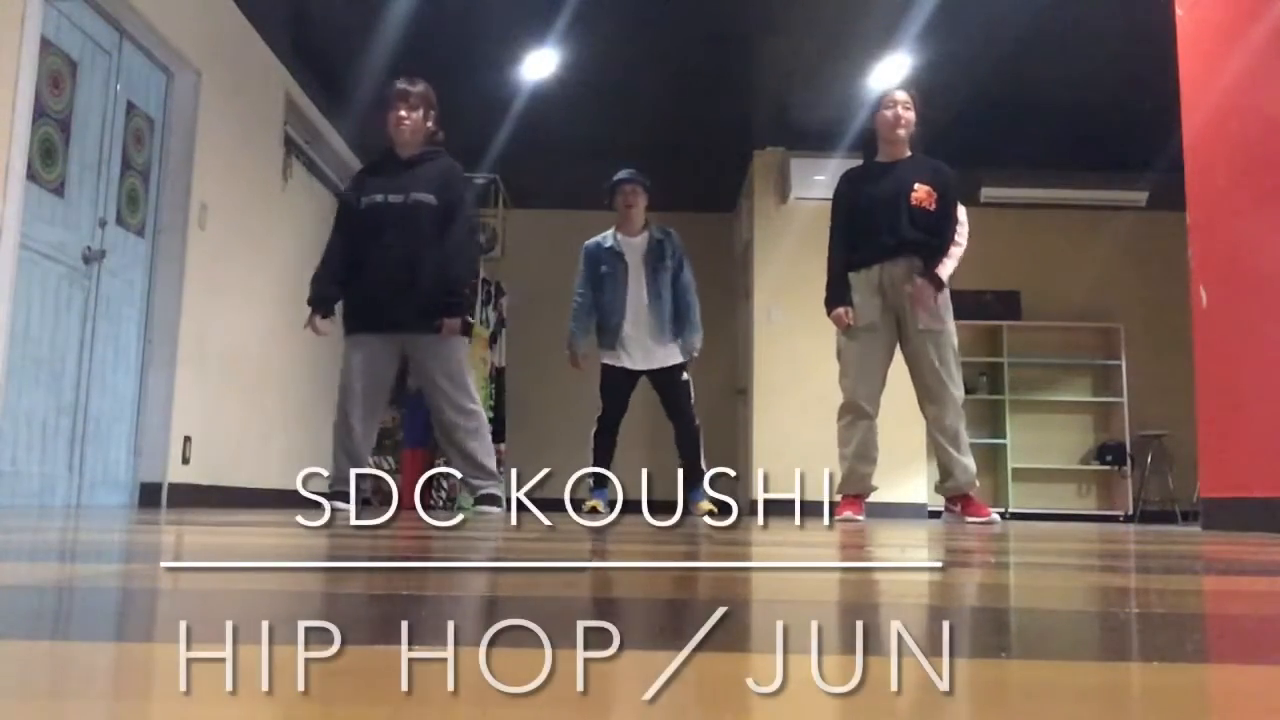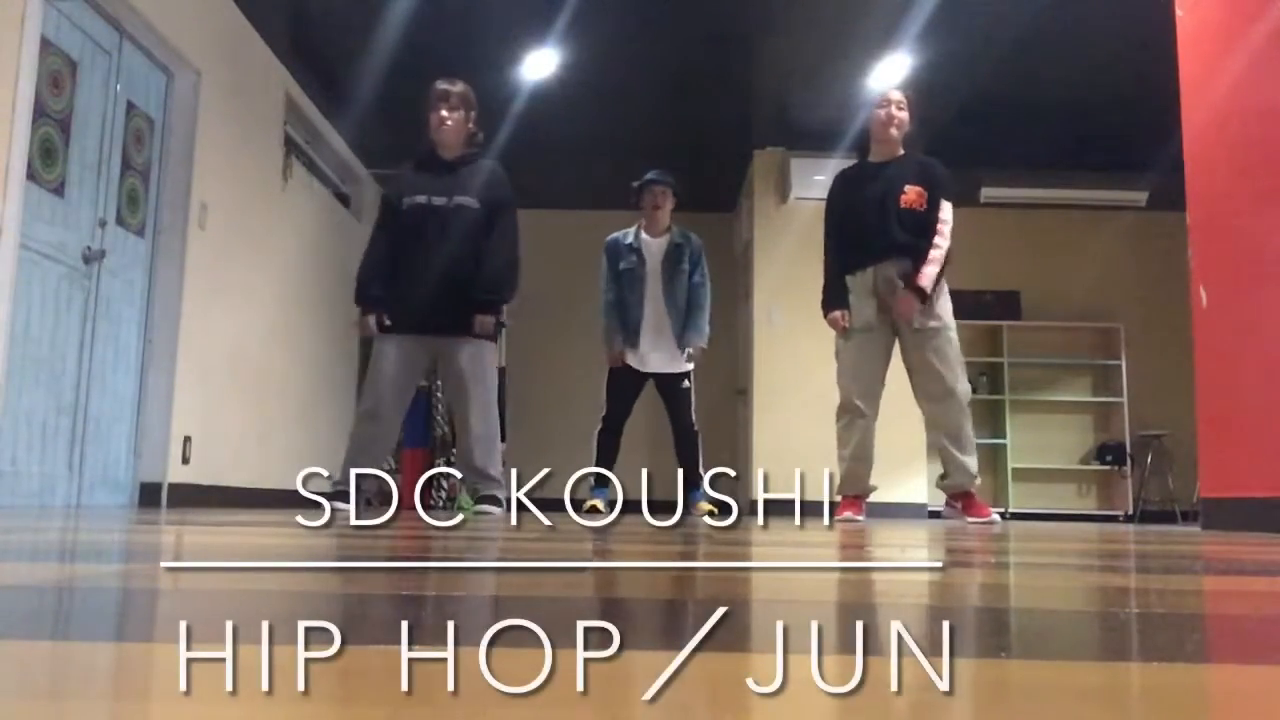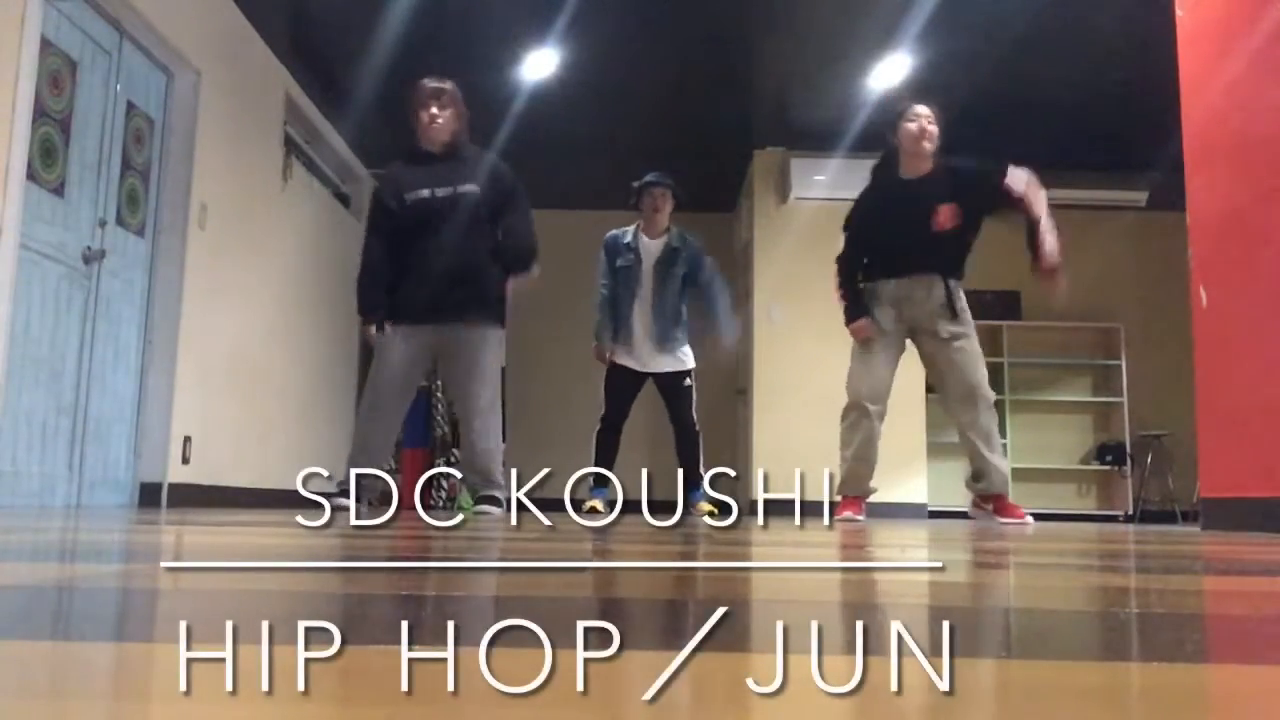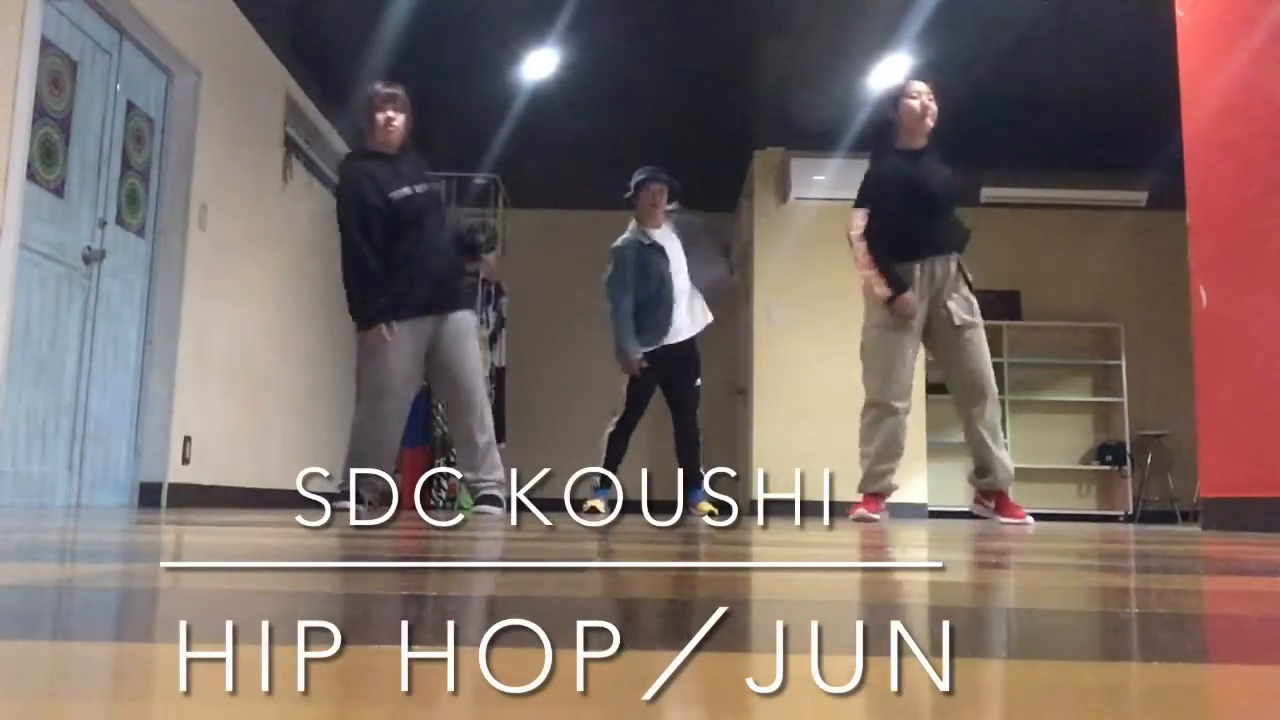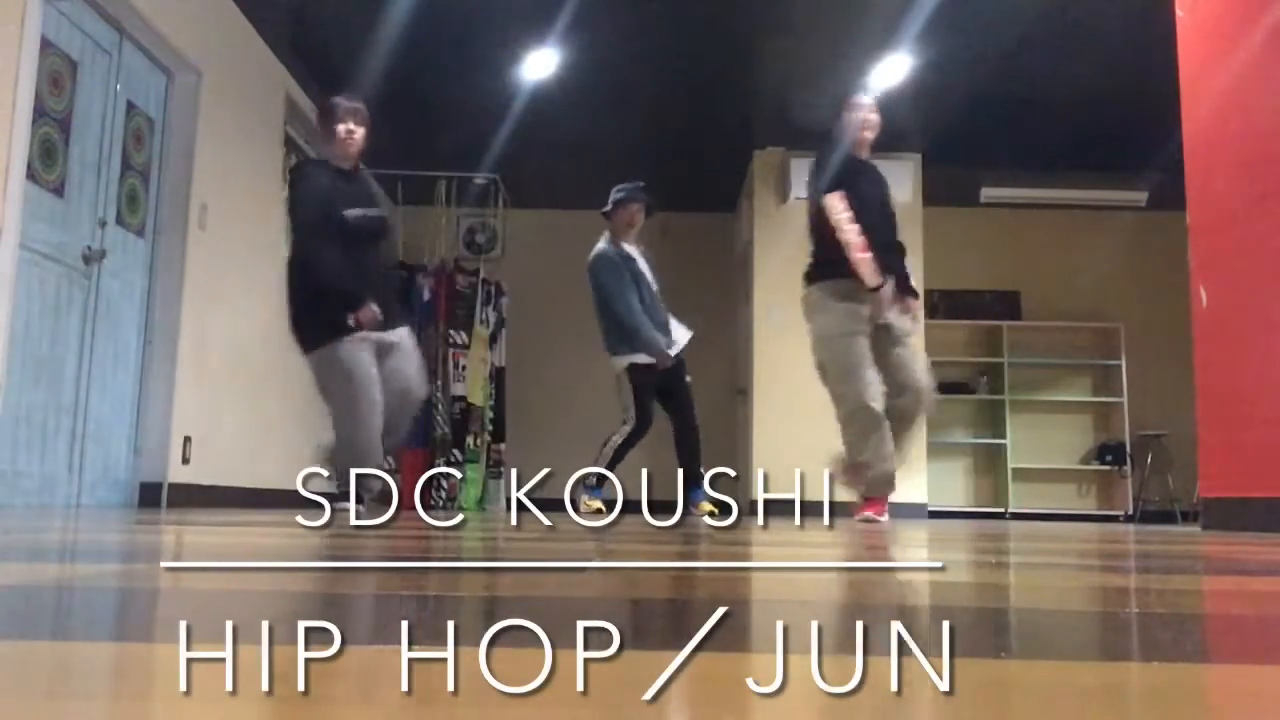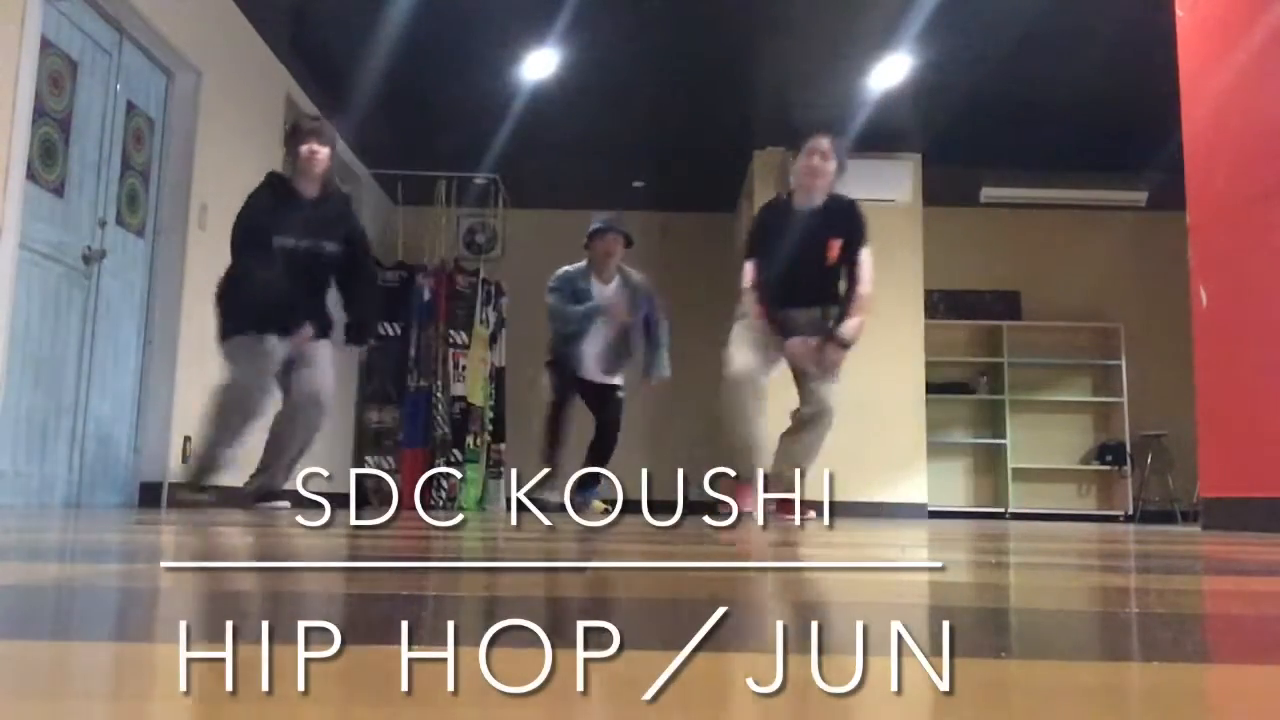
dt=0.3s
person 1, frame 1
left shoulder: (448, 175)
right shoulder: (366, 179)
left elbow: (462, 245)
right elbow: (340, 244)
left wrist: (455, 304)
right wrist: (322, 299)
left hip: (432, 316)
right hip: (369, 316)
left knee: (457, 406)
right knee: (354, 405)
left ankle: (486, 490)
right ankle: (344, 489)
person 1, frame 2
left shoulder: (489, 177)
right shoulder: (406, 180)
left elbow: (503, 247)
right elbow: (382, 244)
left wrist: (491, 304)
right wrist: (371, 300)
left hip: (466, 319)
right hip: (404, 318)
left knee: (476, 410)
right knee: (378, 405)
left ankle: (488, 491)
right ankle: (350, 488)
person 1, frame 3
left shoulder: (485, 166)
right shoulder: (397, 177)
left elbow: (514, 215)
right elbow: (378, 247)
left wrist: (519, 261)
right wrist: (372, 307)
left hip: (475, 311)
right hip: (408, 312)
left knee: (481, 403)
right knee: (382, 400)
left ankle: (489, 489)
right ankle: (358, 486)
person 1, frame 4
left shoulder: (417, 166)
right shoulder: (359, 175)
right elbow: (357, 250)
left wrist: (469, 250)
right wrist: (370, 310)
left hip: (450, 303)
right hip: (395, 311)
left knee: (470, 396)
right knee: (383, 404)
left ankle: (487, 487)
right ankle: (357, 489)
person 1, frame 5
left shoulder: (362, 186)
right shoulder: (312, 184)
right elbow: (315, 253)
left wrist: (386, 300)
right wrist: (354, 301)
left hip: (383, 317)
right hip: (334, 318)
left knee: (410, 391)
right knee: (363, 407)
left ankle: (357, 480)
right ankle: (362, 491)
person 1, frame 6
left shoulder: (340, 211)
right shoulder: (265, 203)
left elbow: (358, 273)
right elbow: (250, 268)
left wrist: (359, 329)
right wrist: (292, 322)
left hip: (307, 326)
right hip: (253, 321)
left knee: (314, 397)
right knee: (248, 388)
left ankle: (267, 484)
right ankle: (202, 472)
person 2, frame 1
left shoulder: (936, 174)
right shoulder: (853, 181)
left elbow: (958, 232)
right elbow: (838, 244)
left wrist: (935, 276)
right wrist: (836, 297)
left hip: (925, 286)
right hip: (865, 286)
left knee: (943, 393)
right knee: (859, 395)
left ankle: (959, 492)
right ankle: (853, 493)
person 2, frame 2
left shoulder: (928, 171)
right shoulder: (847, 182)
left elbow: (943, 232)
right elbow: (833, 247)
left wrist: (920, 286)
right wrist: (833, 300)
left hip: (920, 288)
right hip: (862, 288)
left knee: (947, 390)
right knee: (856, 396)
left ankle: (961, 490)
right ankle: (853, 494)
person 2, frame 3
left shoulder: (960, 176)
right shoulder: (876, 197)
left elbow: (1024, 188)
right elbow: (847, 259)
left wrist: (1044, 251)
right wrist: (854, 311)
left hip: (940, 296)
right hip: (886, 299)
left knee: (973, 395)
right knee: (864, 396)
left ankle: (990, 493)
right ankle: (852, 494)
person 2, frame 4
left shoulder: (932, 159)
right shoulder: (887, 167)
right elbow: (860, 235)
right wrist: (890, 291)
left hip: (949, 278)
right hip: (901, 282)
left knee: (979, 386)
right knee: (887, 393)
left ankle: (992, 490)
right ankle: (873, 491)
person 2, frame 5
left shoulder: (874, 176)
right shoulder: (832, 165)
right elbow: (844, 224)
left wrist: (906, 288)
right wrist: (875, 284)
left hip: (883, 295)
right hip: (836, 294)
left knee: (915, 390)
right knee: (862, 400)
left ankle: (862, 470)
right ankle: (876, 491)
person 2, frame 6
left shoulder: (846, 214)
right shoulder: (772, 215)
left elbow: (862, 281)
right elbow: (753, 285)
left wrist: (843, 337)
right wrist: (785, 336)
left hip: (817, 320)
right hip: (767, 317)
left knee: (819, 406)
right knee: (741, 372)
left ankle: (779, 490)
right ankle: (747, 479)
person 3, frame 1
left shoulder: (669, 242)
right shoulder: (596, 249)
left elbow: (685, 293)
right elbow: (584, 298)
left wrist: (692, 337)
right wrist: (576, 340)
left hip: (666, 351)
right hip: (617, 353)
left knee: (685, 419)
right knee: (608, 422)
left ankle: (697, 492)
right ankle: (598, 492)
person 3, frame 2
left shoulder: (689, 246)
right shoulder: (617, 245)
left elbow: (700, 294)
right elbow: (610, 297)
left wrist: (697, 338)
right wrist: (614, 340)
left hip: (674, 354)
right hip: (629, 353)
left knee: (685, 424)
right knee: (612, 421)
left ankle: (695, 493)
right ankle: (600, 490)
person 3, frame 3
left shoulder: (687, 247)
right shoulder: (616, 243)
left elbow: (711, 286)
right elbow: (605, 293)
left wrist: (725, 327)
right wrist: (602, 336)
left hip: (673, 354)
right hip: (625, 353)
left knee: (686, 423)
right knee: (611, 420)
left ankle: (696, 493)
right ankle: (599, 491)
person 3, frame 4
left shoulder: (672, 224)
right shoulder: (627, 247)
right elbow: (620, 300)
right wrist: (625, 349)
left hip: (683, 340)
right hip: (647, 345)
left knee: (687, 419)
right knee: (628, 417)
left ankle: (695, 493)
right ankle: (602, 490)
person 3, frame 5
left shoulder: (636, 252)
right shoulder: (604, 257)
right elbow: (625, 307)
right wrist: (656, 344)
left hip: (667, 351)
right hip: (633, 355)
left knee: (687, 418)
right knee: (638, 422)
left ankle: (695, 494)
right ankle: (591, 489)
person 3, frame 6
left shoulder: (636, 285)
right shoulder: (566, 278)
left elbow: (656, 324)
right elbow: (560, 317)
left wrist: (658, 364)
right wrist: (600, 310)
left hip: (605, 371)
right hip: (566, 365)
left knee: (610, 428)
right knee: (559, 407)
left ankle: (586, 491)
right ankle: (550, 478)
